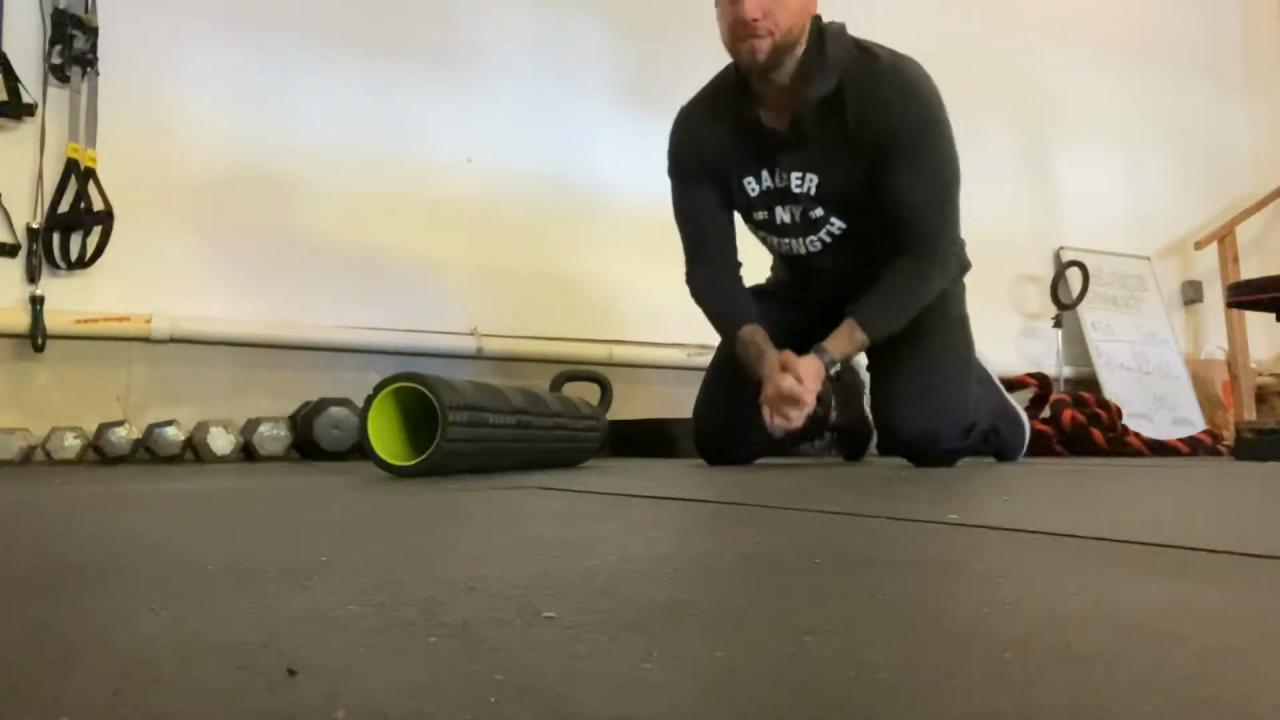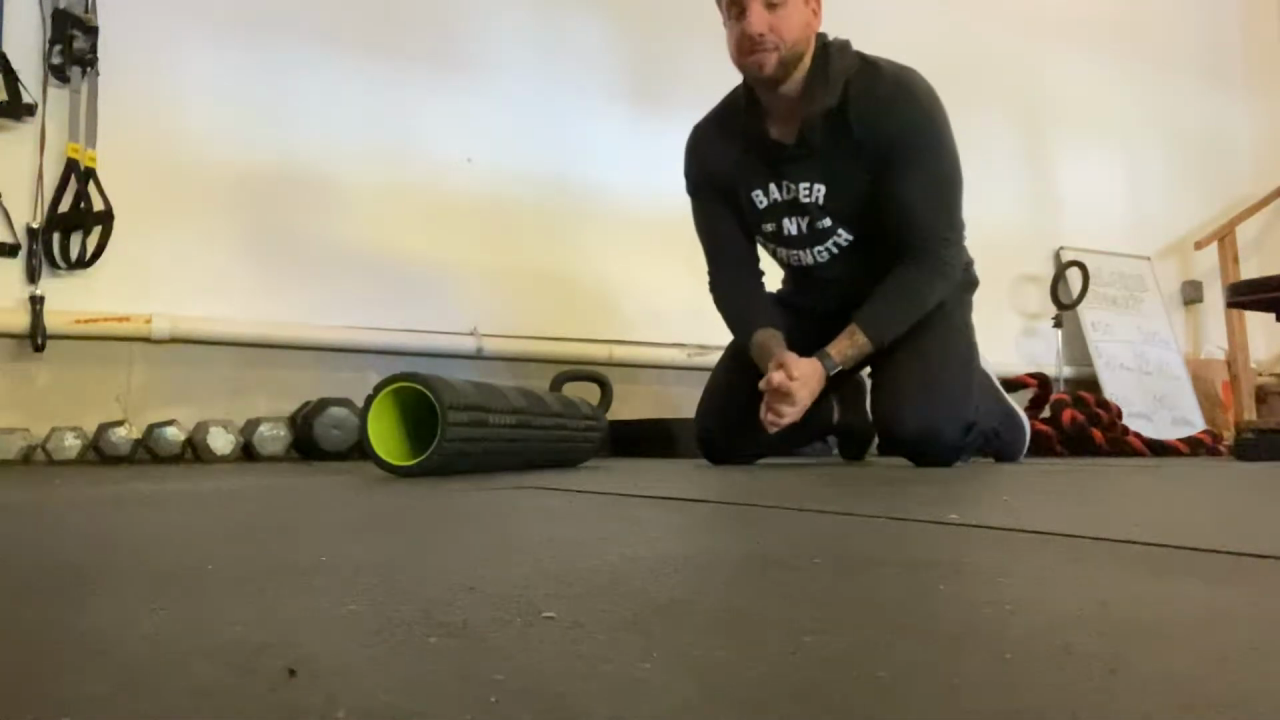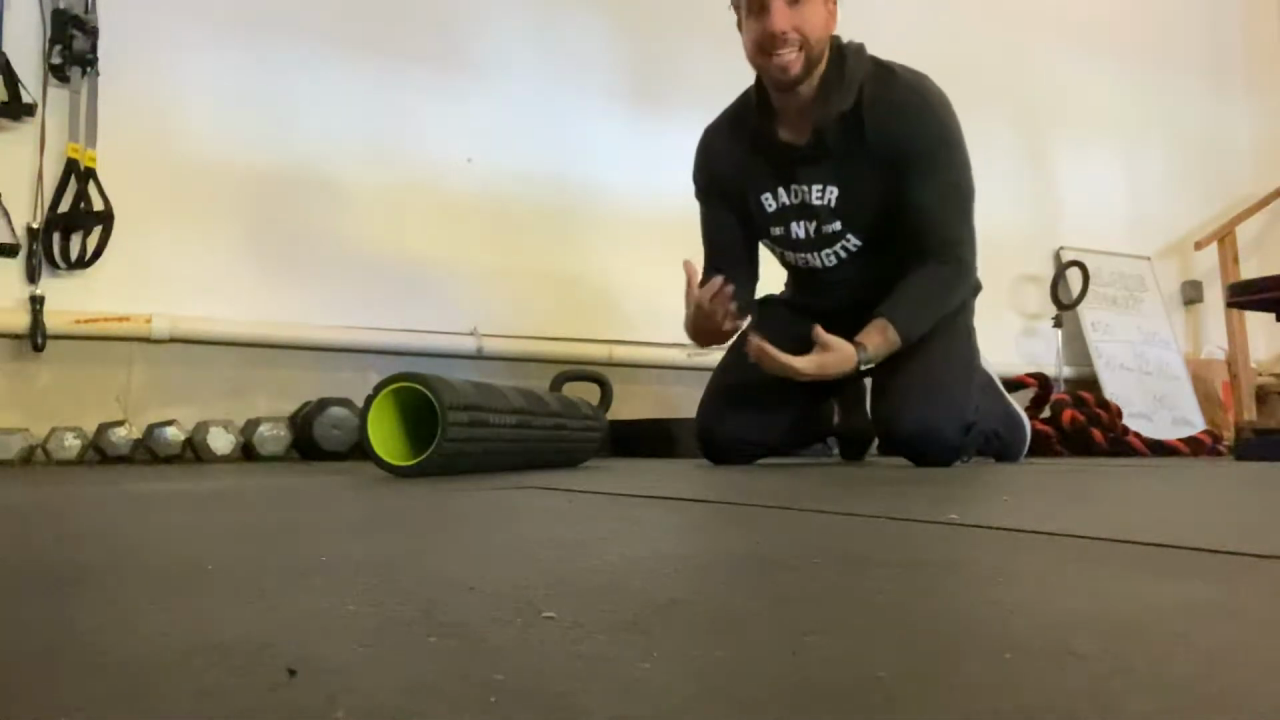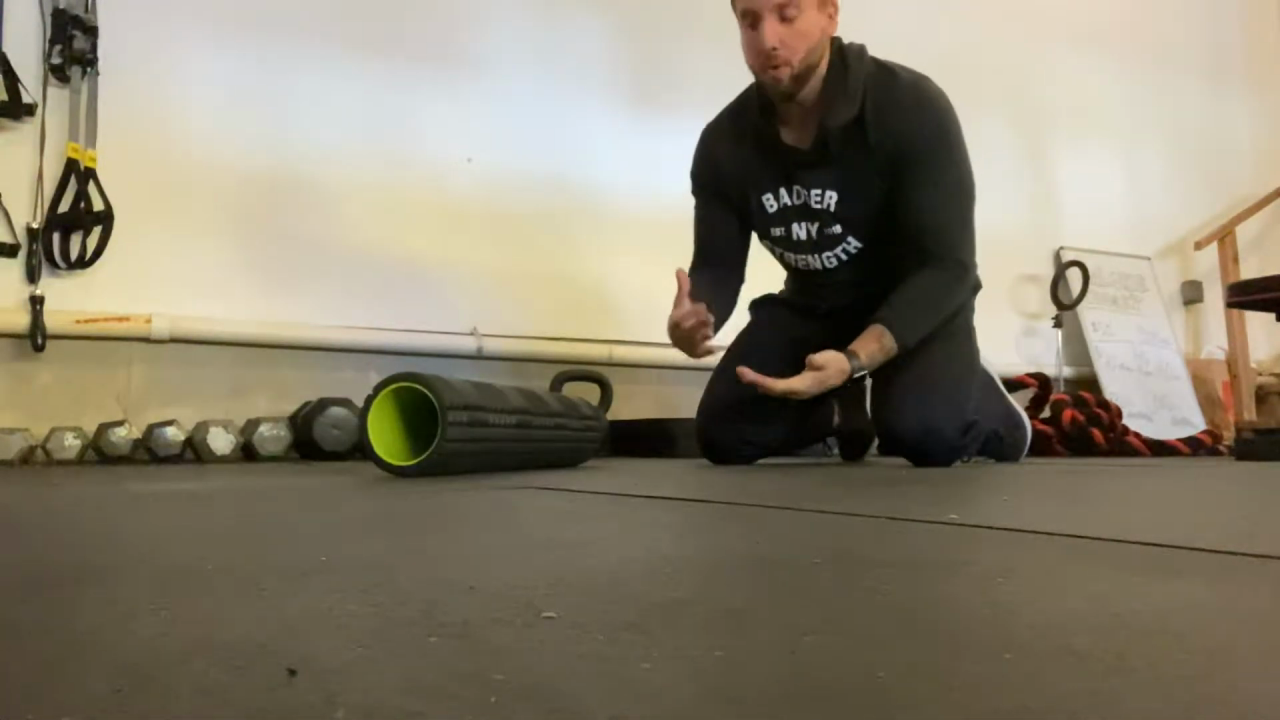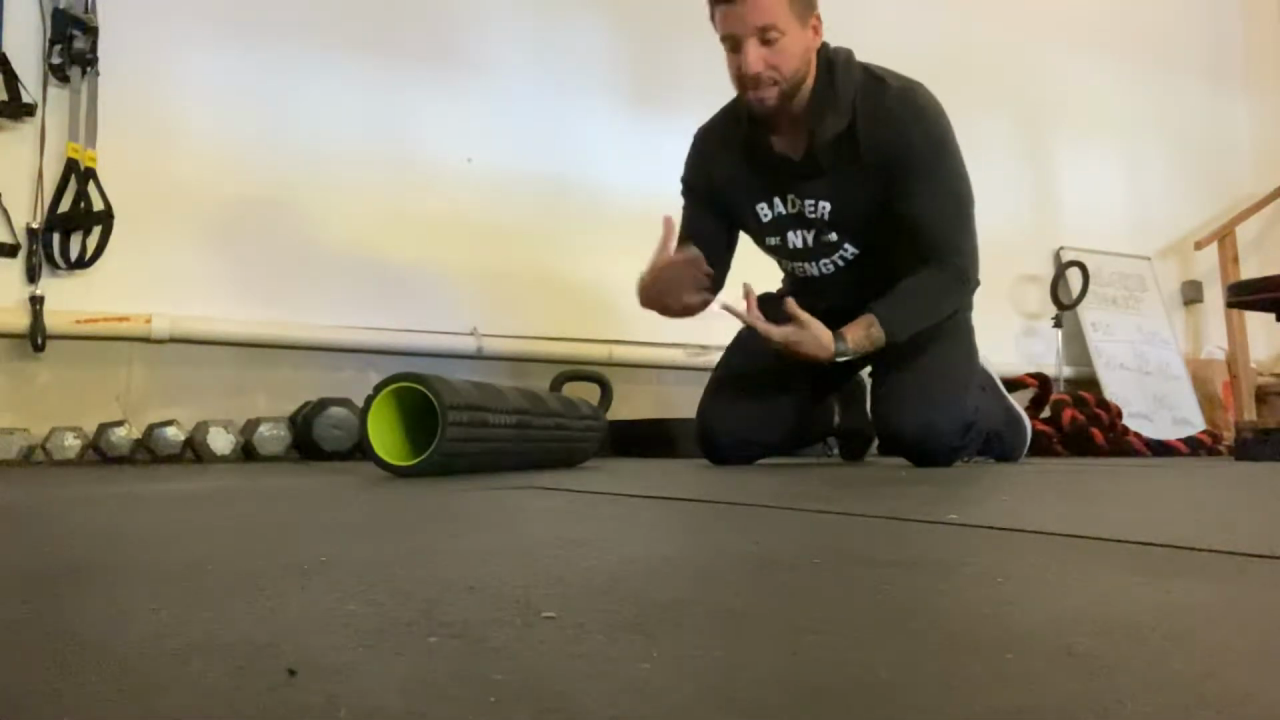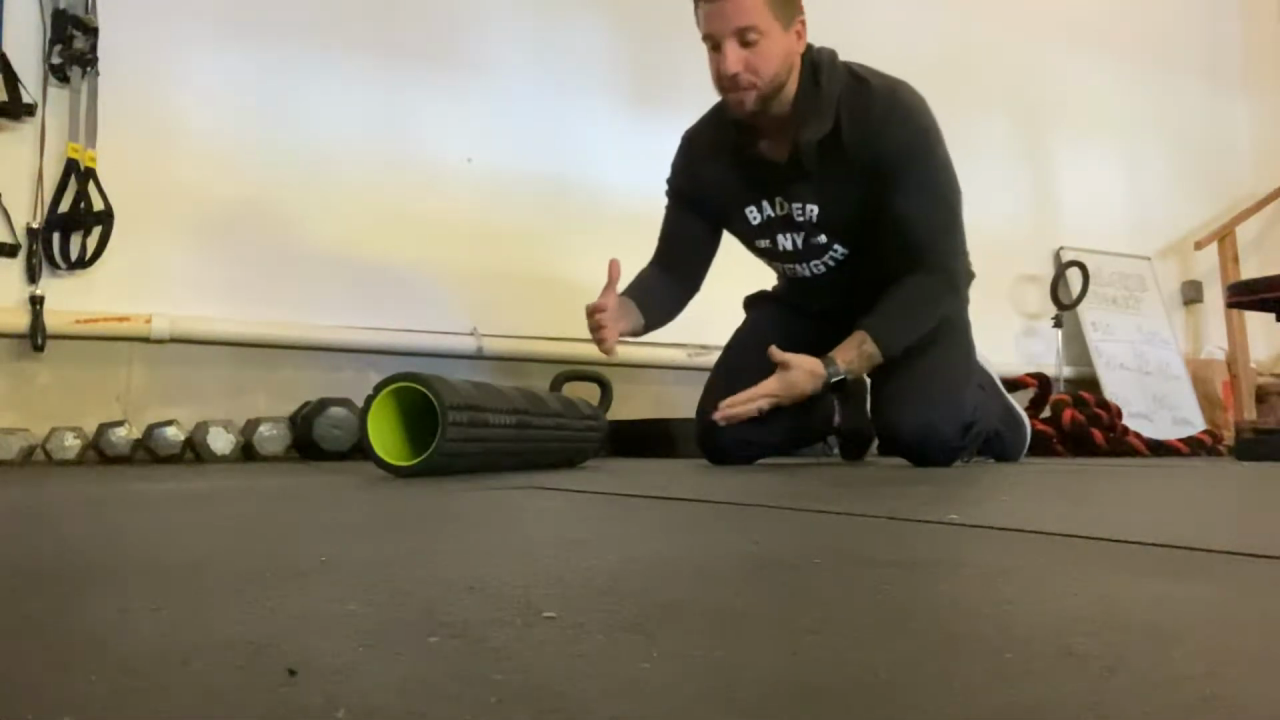
dt=0.4s
person 1, frame 1
left shoulder: (893, 89)
right shoulder: (699, 127)
left elbow: (928, 255)
right elbow: (709, 269)
left wrist: (823, 360)
right wrist: (767, 365)
left hip: (910, 286)
right hip: (801, 290)
left knee: (924, 433)
right knee: (720, 436)
left ankle: (978, 402)
right ankle: (837, 402)
person 1, frame 2
left shoulder: (897, 100)
right shoulder: (712, 144)
left elbow: (933, 261)
right elbow: (733, 276)
left wrist: (825, 365)
right wrist: (775, 361)
left hip: (919, 296)
right hip: (811, 302)
left knee: (924, 430)
right knee: (722, 435)
left ankle: (982, 408)
right ankle: (841, 407)
person 1, frame 3
left shoulder: (909, 105)
right shoulder: (723, 145)
left elbow: (949, 264)
right elbow: (730, 272)
left wrist: (860, 354)
right wrist: (706, 322)
left hip: (920, 303)
right hip: (813, 305)
left knee: (925, 431)
right knee: (722, 434)
left ankle: (984, 409)
right ankle: (842, 410)
person 1, frame 4
left shoulder: (911, 107)
right shoulder: (724, 143)
left elbow: (947, 267)
right elbow: (717, 268)
left wrist: (852, 362)
right wrist: (693, 323)
left hip: (919, 301)
right hip: (813, 303)
left knee: (926, 431)
right knee: (723, 434)
left ankle: (986, 410)
right ankle: (843, 409)
person 1, frame 5
left shoulder: (902, 113)
right shoulder: (716, 147)
left elbow: (952, 270)
right elbow: (702, 268)
left wrist: (841, 347)
right wrist: (662, 291)
left hip: (920, 300)
right hip: (810, 303)
left knee: (927, 432)
right knee: (724, 435)
left ankle: (985, 408)
right ankle: (843, 409)
person 1, frame 6
left shoulder: (888, 113)
right shoulder: (704, 150)
left elbow: (940, 274)
right elbow: (675, 271)
left wrist: (829, 371)
right wrist: (622, 313)
left hip: (915, 295)
right hip: (807, 299)
left knee: (926, 433)
right knee: (724, 435)
left ankle: (980, 404)
right ankle: (844, 408)
